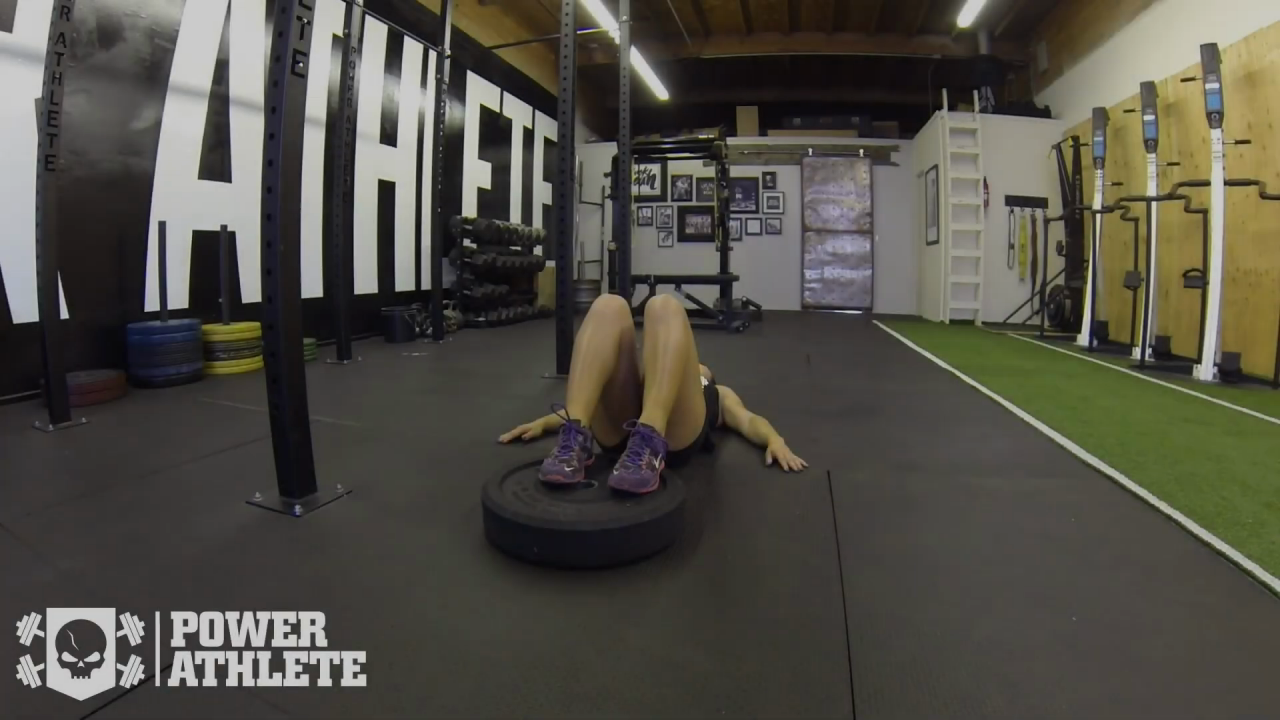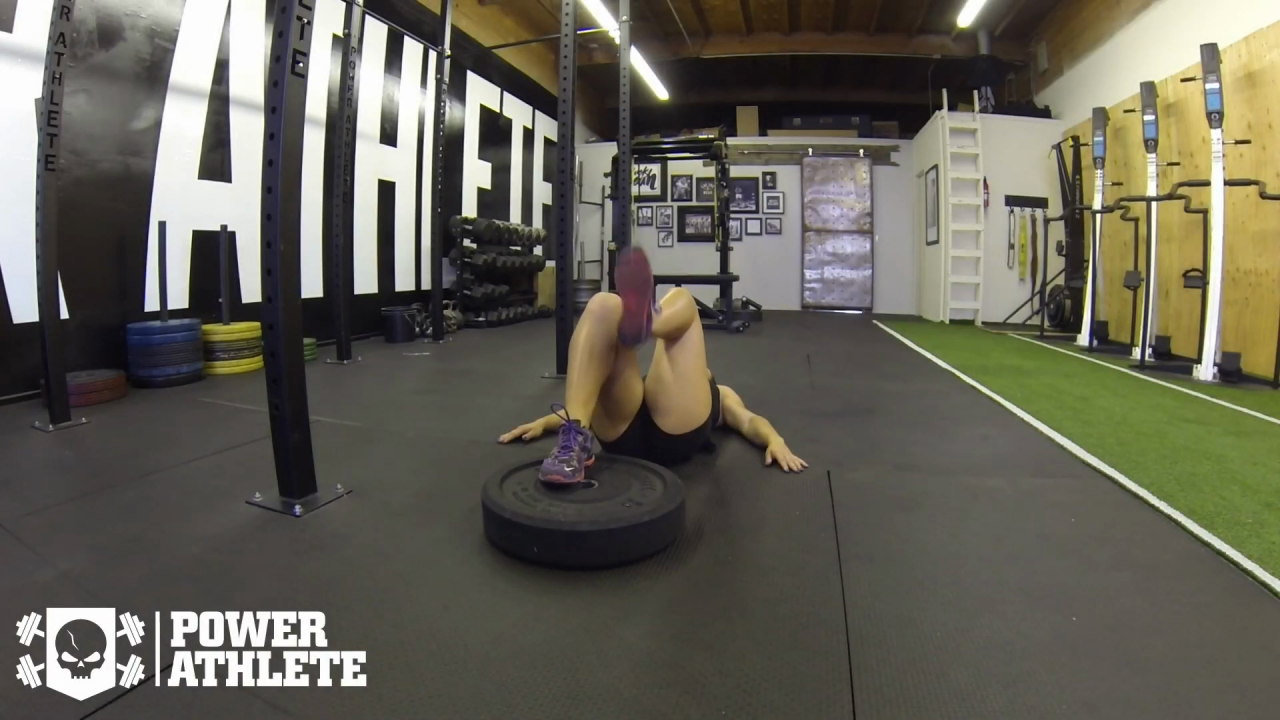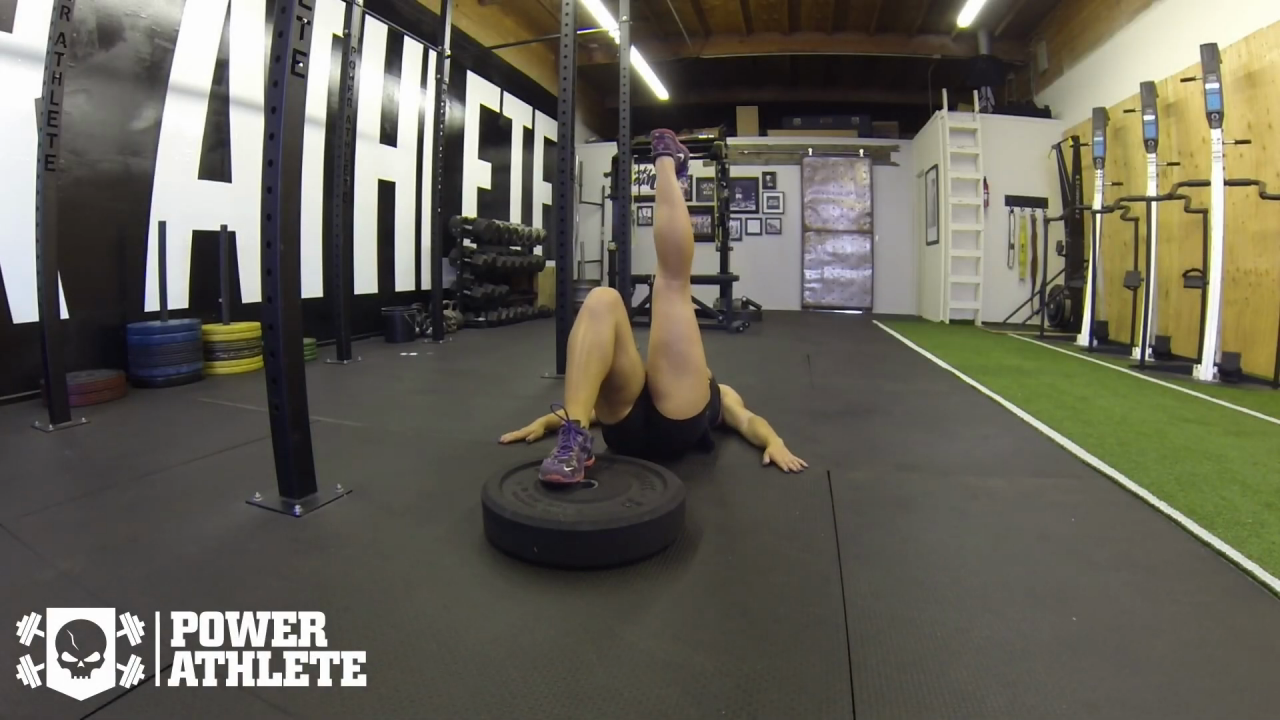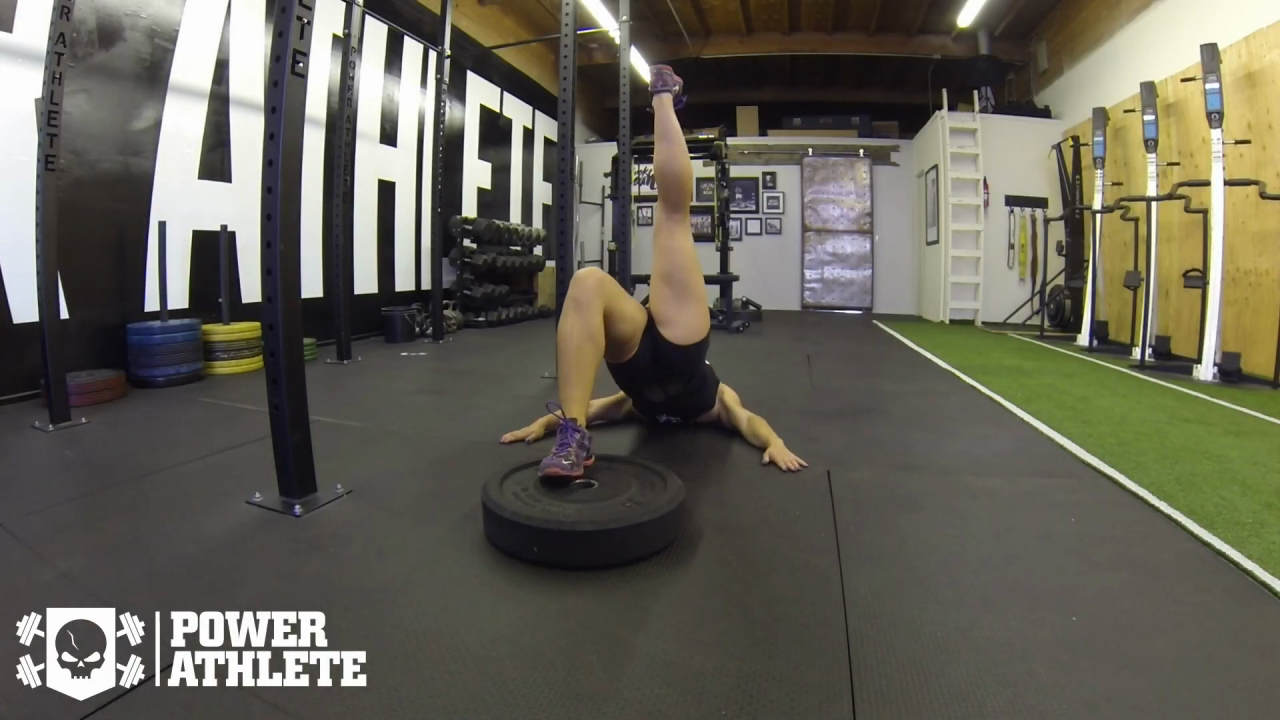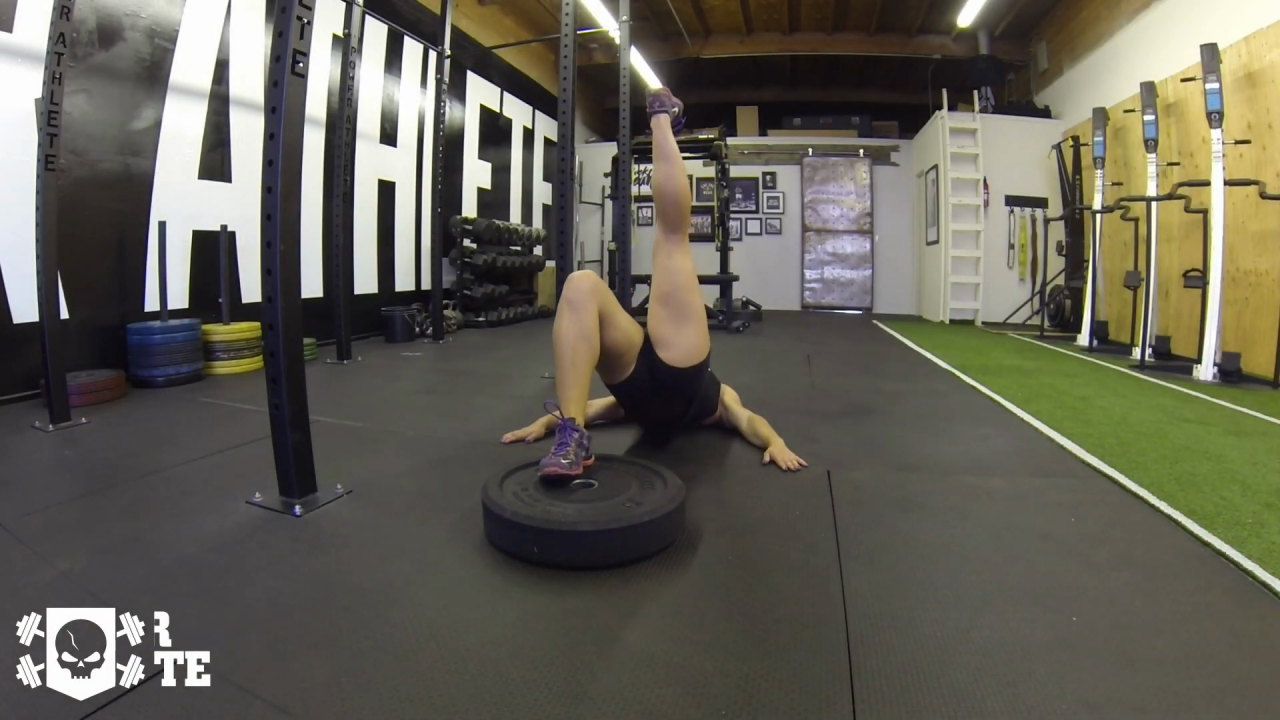
dt=1s
person 1, frame 1
left shoulder: (719, 394)
right shoulder: (641, 381)
left elbow: (748, 420)
right elbow: (601, 403)
left wrist: (774, 440)
right wrist: (543, 423)
left hip: (675, 434)
right hip: (619, 429)
left knee: (664, 308)
right knee: (609, 307)
left ankle: (649, 444)
right ankle: (574, 439)
person 1, frame 2
left shoulder: (719, 393)
right shoulder: (649, 384)
left elbow: (747, 420)
right elbow: (598, 399)
left wrist: (774, 439)
right wrist: (544, 422)
left hip: (676, 432)
right hip: (622, 430)
left knee: (679, 300)
right knee: (604, 305)
left ankle: (644, 320)
right ankle: (574, 441)
person 1, frame 3
left shoulder: (719, 393)
right shoulder: (638, 386)
left elbow: (747, 420)
right elbow: (598, 403)
left wrist: (774, 442)
right wrist: (545, 422)
left hip: (676, 423)
right hip: (628, 425)
right knee: (601, 300)
right ankle: (574, 439)
person 1, frame 4
left shoulder: (716, 394)
right elbow: (597, 406)
left wrist: (775, 443)
left hip: (679, 354)
right hip: (641, 363)
right ankle: (573, 437)
person 1, frame 5
left shoulder: (716, 393)
left elbow: (746, 418)
right elbow: (596, 405)
left wrist: (775, 442)
left hip: (680, 379)
right hip: (639, 384)
right ankle: (571, 437)
